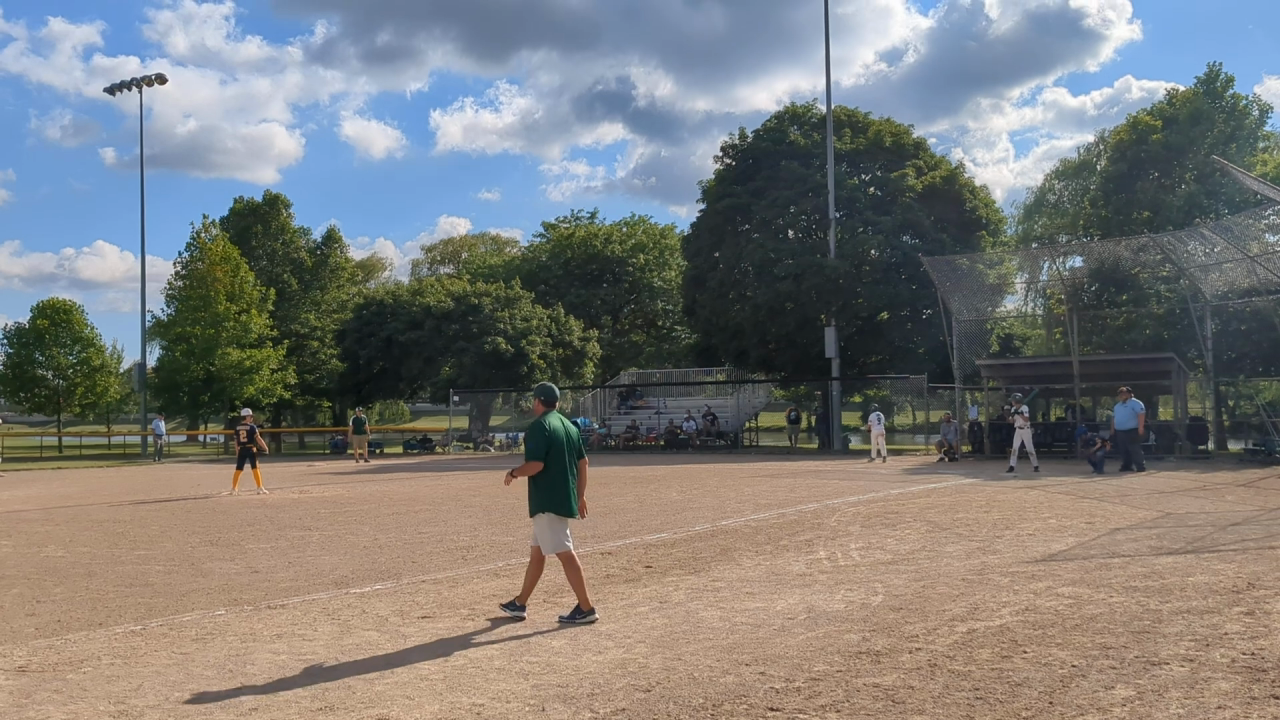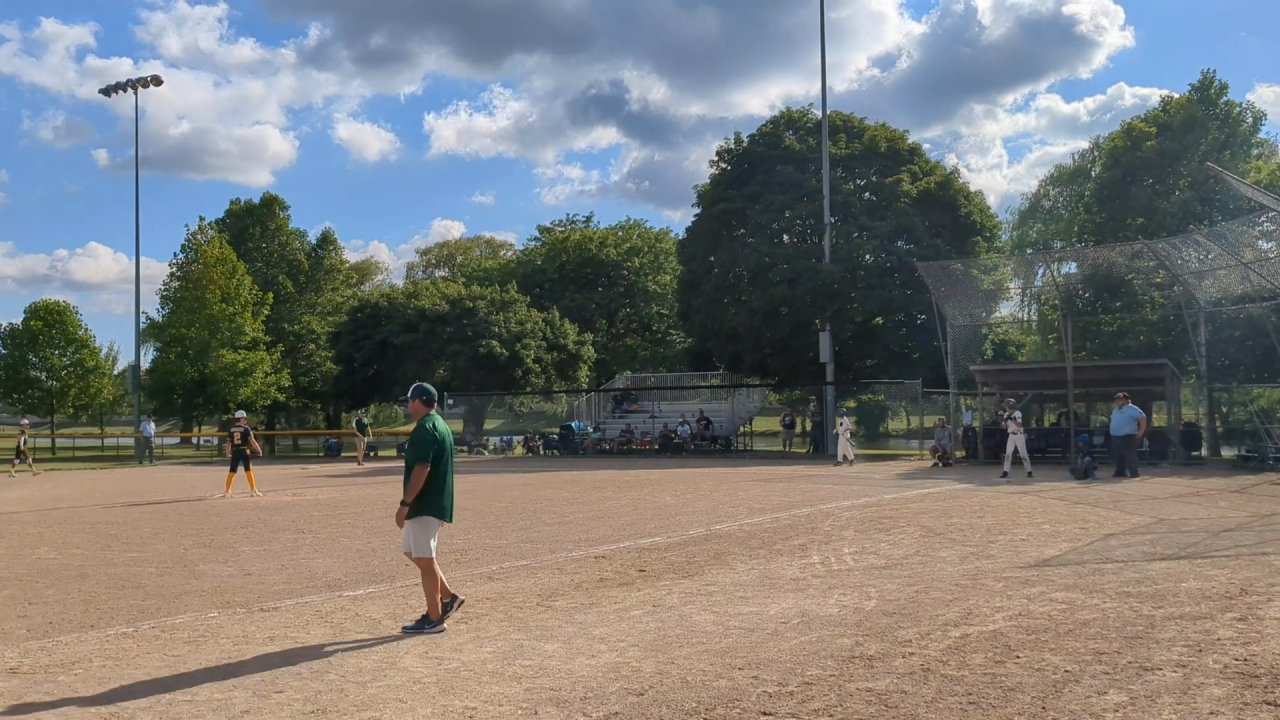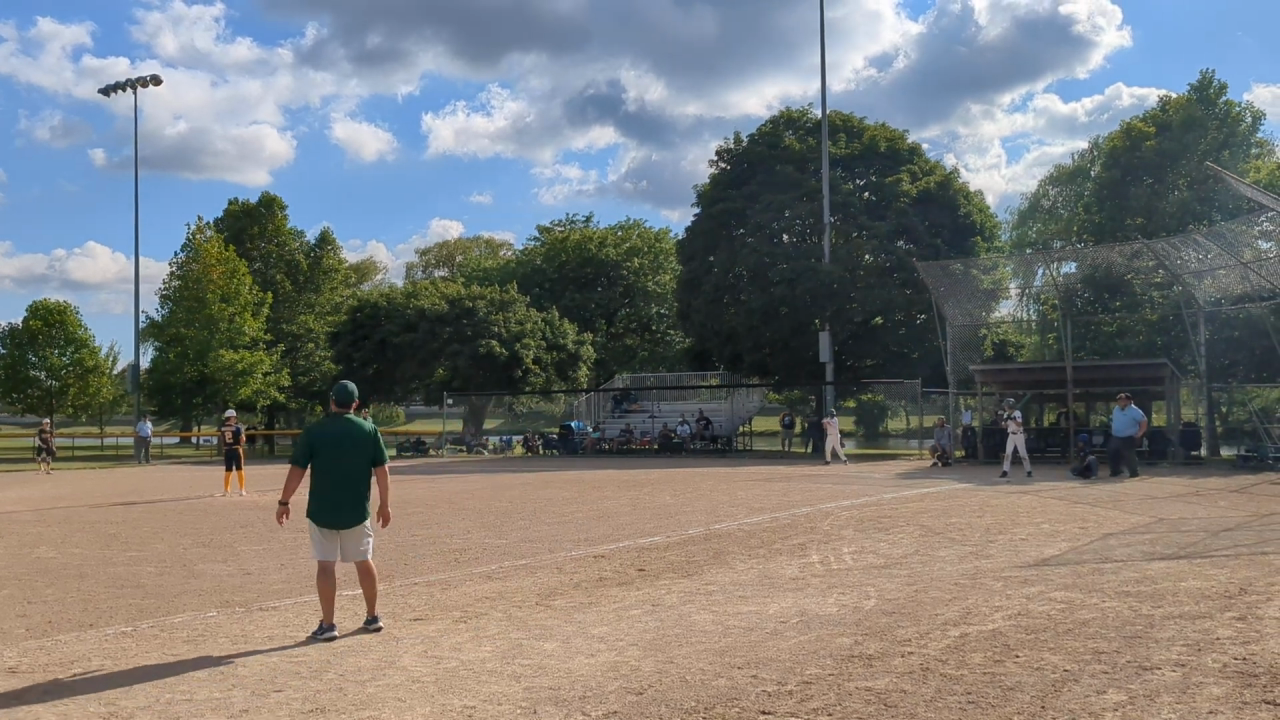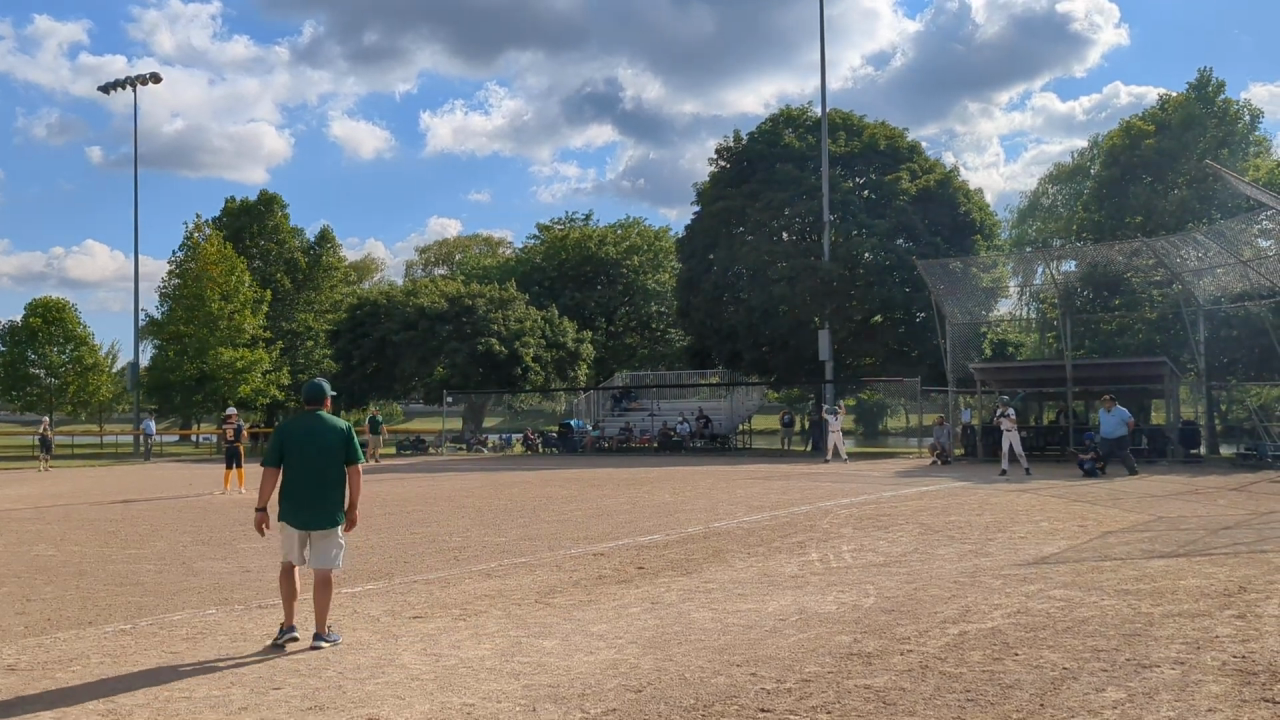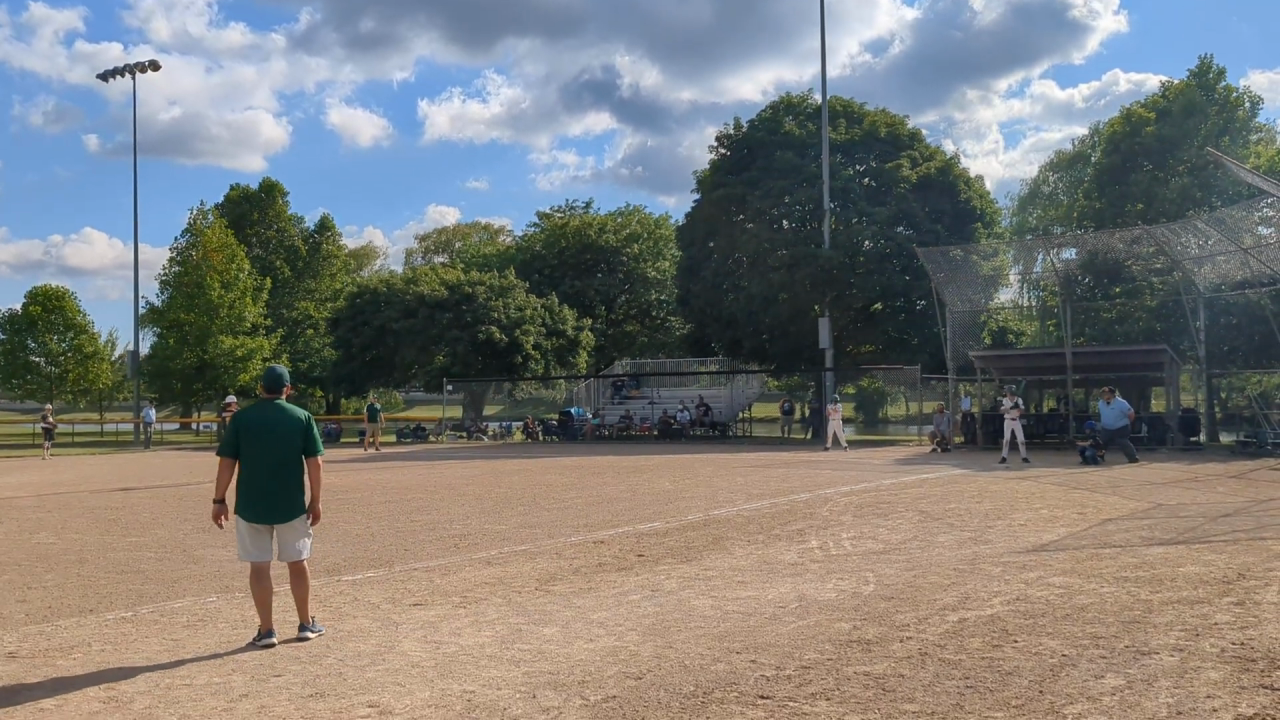
dt=1s
person 1, frame 1
left shoulder: (538, 427)
right shoulder: (568, 426)
left elbow: (535, 465)
right elbow: (582, 462)
left wrist: (513, 473)
right wrist: (580, 496)
left hip: (547, 502)
right hip: (565, 499)
left knee: (564, 553)
right knee: (537, 551)
left ankle: (586, 607)
right ankle: (520, 603)
person 1, frame 2
left shoulder: (424, 428)
right shoulder: (441, 426)
left elbow: (421, 469)
left wrist: (404, 503)
left hip: (425, 505)
right hip: (436, 503)
left knee: (422, 558)
right knee: (416, 553)
left ankle: (435, 618)
right ankle: (448, 597)
person 1, frame 3
left shoulder: (314, 430)
right shoulder: (369, 430)
left elbow: (297, 470)
right elbow: (382, 470)
left wrist: (284, 502)
right wrist: (384, 504)
left hip: (321, 510)
right hip: (357, 510)
left knee: (326, 565)
right knee: (364, 562)
left ankle: (328, 624)
right ankle: (372, 617)
person 1, frame 4
left shoulder: (284, 429)
right shoulder: (343, 428)
left elbow: (271, 472)
right elbow: (355, 471)
left wrist: (261, 508)
right wrist: (353, 507)
left hip: (291, 512)
right hip: (328, 513)
left knee: (289, 566)
right knee: (324, 572)
left ankle: (288, 626)
right ankle: (322, 633)
person 1, frame 5
left shoulder: (241, 418)
right shoulder: (302, 417)
left elbow: (227, 462)
right elbow: (315, 463)
left wrist: (219, 501)
right wrist: (315, 500)
left hip: (251, 505)
right hip: (291, 505)
left knee: (259, 566)
right knee: (297, 563)
left ankle: (266, 630)
right ankle: (306, 624)
